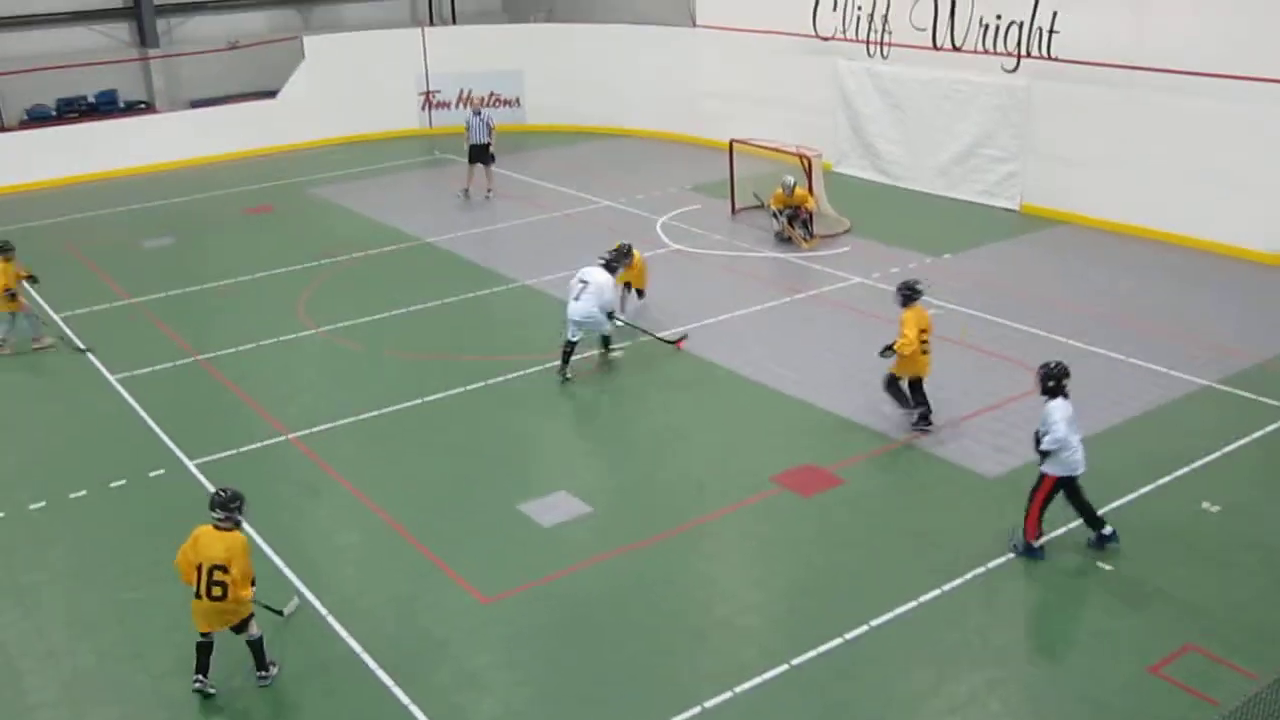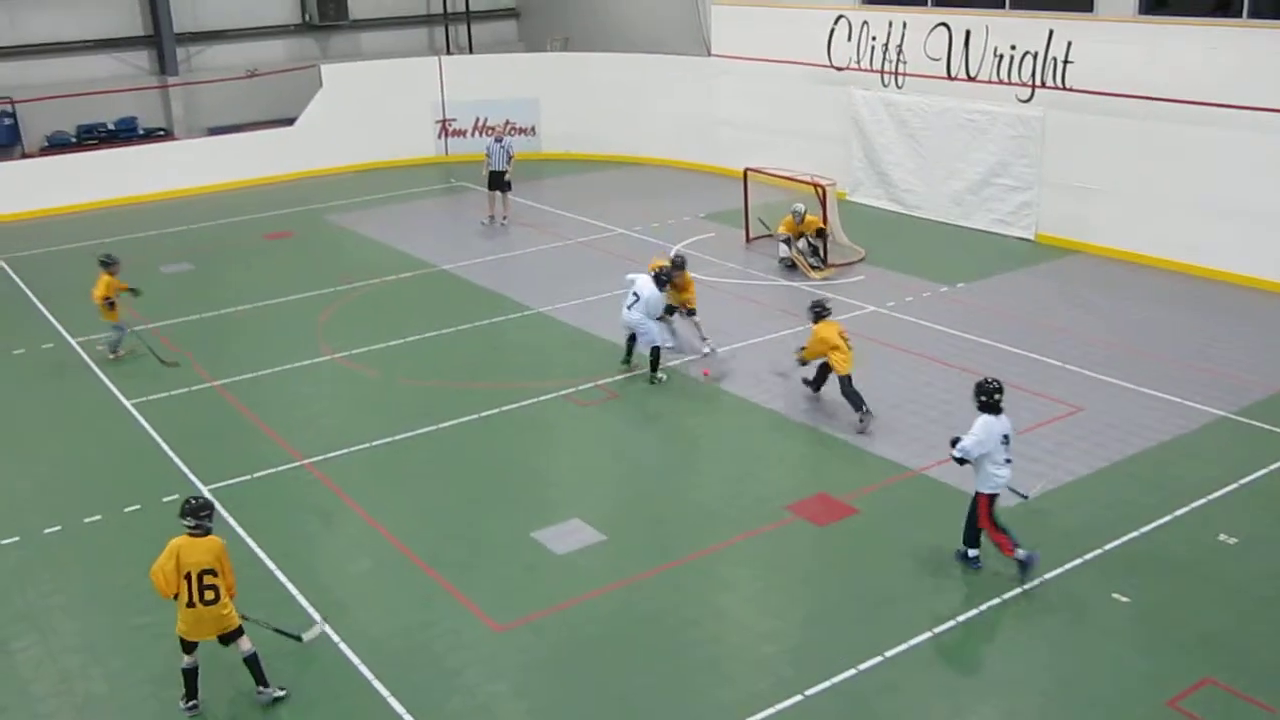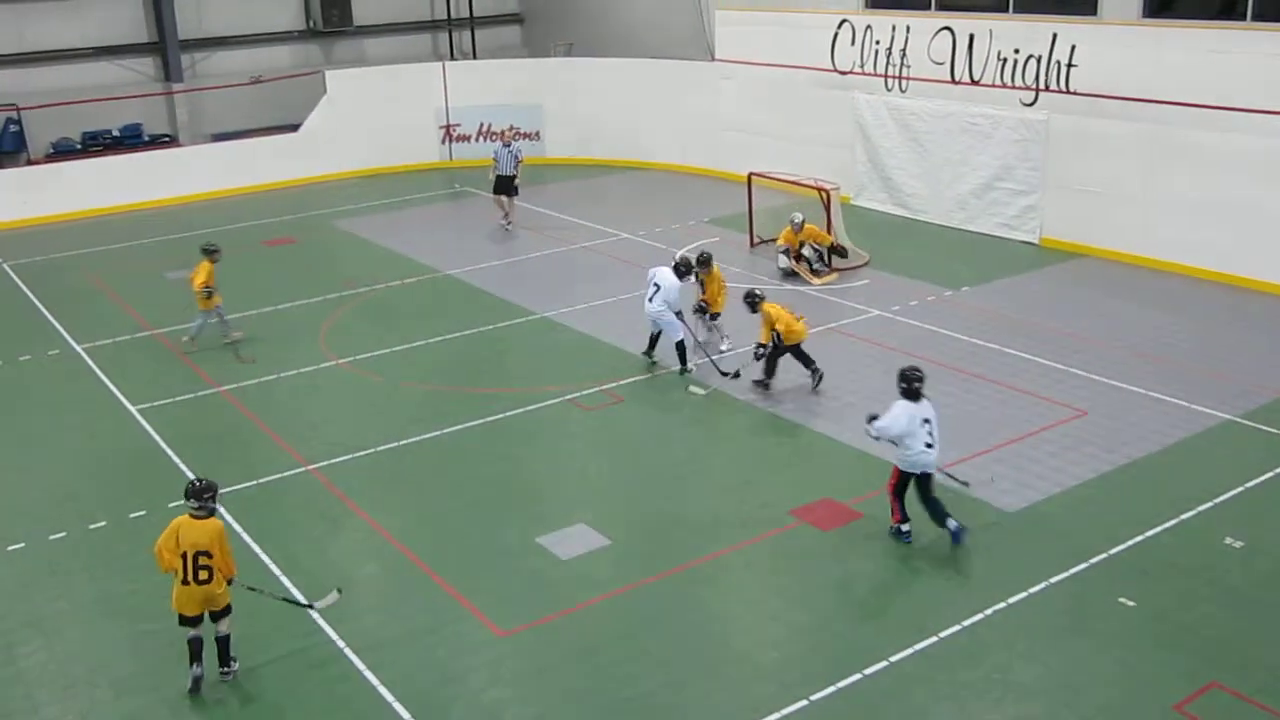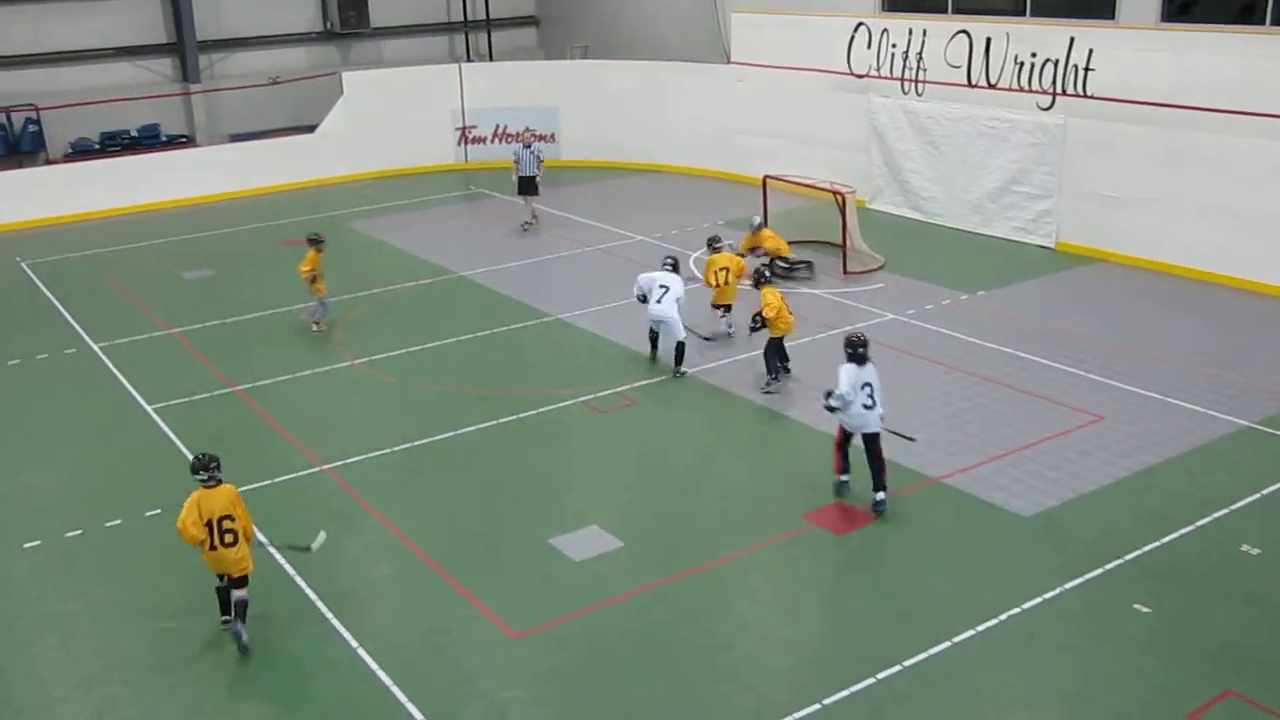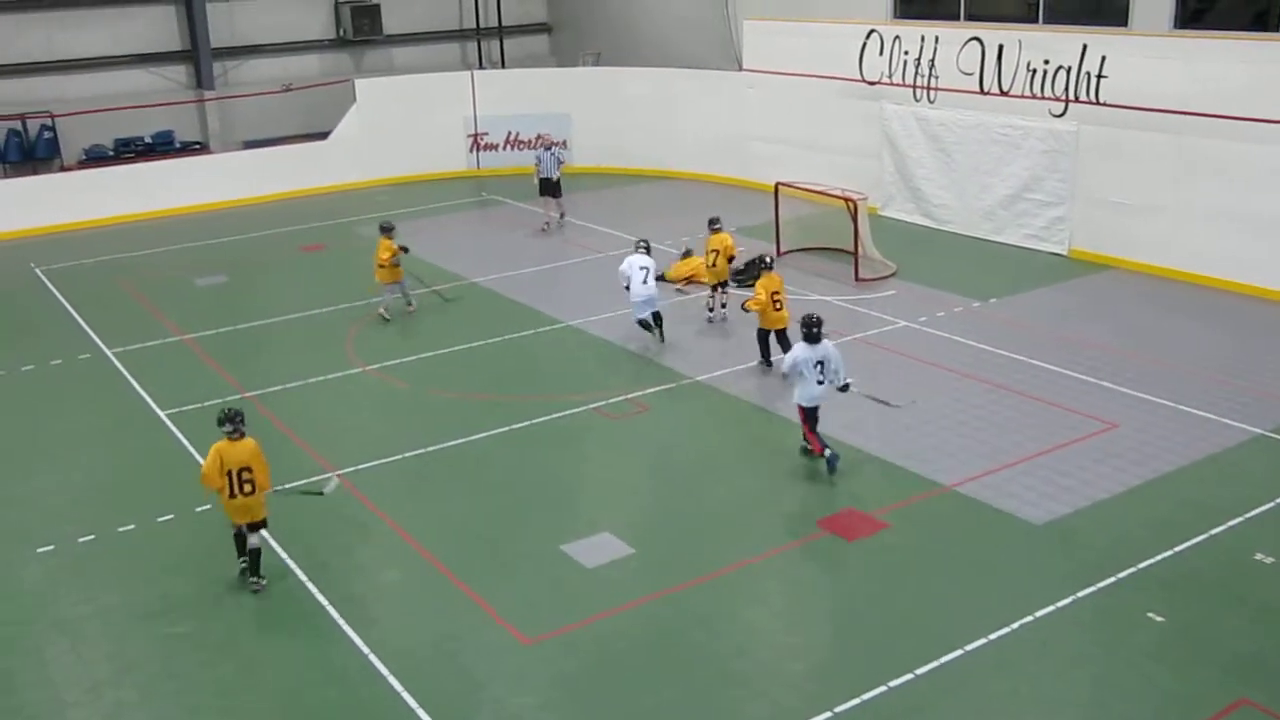
dt=0.5s
person 1, frame 1
left shoulder: (200, 533)
right shoulder: (239, 540)
left elbow: (183, 562)
right elbow: (241, 577)
right wrist: (247, 593)
left hip: (201, 602)
right hip: (229, 602)
left knee: (206, 633)
right knee: (251, 627)
left ankle: (200, 677)
right ankle: (263, 671)
person 1, frame 2
left shoulder: (176, 545)
right shoulder: (217, 544)
left elbow: (159, 574)
right elbow: (228, 578)
left wrist: (174, 593)
right wrist: (227, 596)
left hip: (190, 613)
right hip: (219, 609)
left knee: (189, 654)
right knee: (243, 641)
left ankle: (190, 701)
right ankle: (264, 687)
person 1, frame 3
left shoulder: (178, 525)
right shoulder: (216, 527)
left elbow: (163, 551)
right elbow: (225, 559)
left wrist: (176, 569)
right wrist: (229, 576)
left hip: (186, 590)
right hip: (213, 586)
left knee: (193, 628)
right knee: (221, 623)
left ankle: (195, 667)
right ankle: (226, 667)
person 1, frame 4
left shoulder: (196, 499)
right shoulder: (231, 491)
left elbow: (185, 526)
right elbow: (245, 520)
left wrist: (201, 540)
right wrist: (247, 539)
left hip: (213, 553)
right hip: (236, 551)
left knee: (221, 580)
right knee: (240, 590)
left ankle: (226, 617)
right ankle: (239, 622)
person 1, frame 5
left shoulder: (218, 449)
right shoulder: (251, 445)
left elbow: (208, 473)
right elbow: (262, 471)
left wrist: (220, 488)
right wrist: (263, 489)
left hip: (232, 502)
right hip: (253, 499)
left knee: (238, 528)
right knee: (254, 535)
left ankle: (243, 561)
right ankle: (255, 578)
person 2, frame 1
left shoulder: (1055, 407)
right shoulder: (1060, 402)
left elbow: (1058, 437)
left wrist: (1043, 446)
right wrist: (1043, 441)
left hip: (1059, 464)
right hip: (1070, 459)
left knee: (1037, 500)
right knee: (1076, 499)
left ankle: (1032, 545)
right ankle: (1105, 533)
person 2, frame 2
left shoulder: (984, 422)
right shoulder: (1003, 419)
left elbow: (969, 447)
left wrist: (957, 446)
right wrist: (967, 453)
left hip: (989, 480)
right hip: (1000, 473)
left knee: (987, 522)
right knee: (976, 513)
left ankle: (1022, 556)
right ankle: (971, 553)
person 2, frame 3
left shoulder: (901, 407)
right shoulder: (926, 404)
left elbow: (886, 429)
left wrist: (872, 425)
left hip: (910, 460)
right hip: (929, 457)
left knee: (895, 490)
right knee: (927, 496)
left ankle: (903, 529)
right ankle: (952, 526)
person 2, frame 4
left shoulder: (847, 369)
right shoulder: (870, 368)
left elbow: (844, 393)
left wrist: (832, 402)
left hip: (852, 417)
right hip: (872, 419)
left knee: (841, 446)
right knee: (875, 458)
left ankle: (842, 479)
right ankle: (880, 496)
person 2, frame 5
left shoulder: (799, 349)
right shoulder: (827, 345)
left elbow: (785, 368)
right elbow: (836, 365)
right wrist: (841, 382)
left hip: (805, 394)
right hip: (820, 390)
left knee: (808, 427)
right knee: (812, 419)
left ankle: (828, 454)
right ankle: (810, 447)
